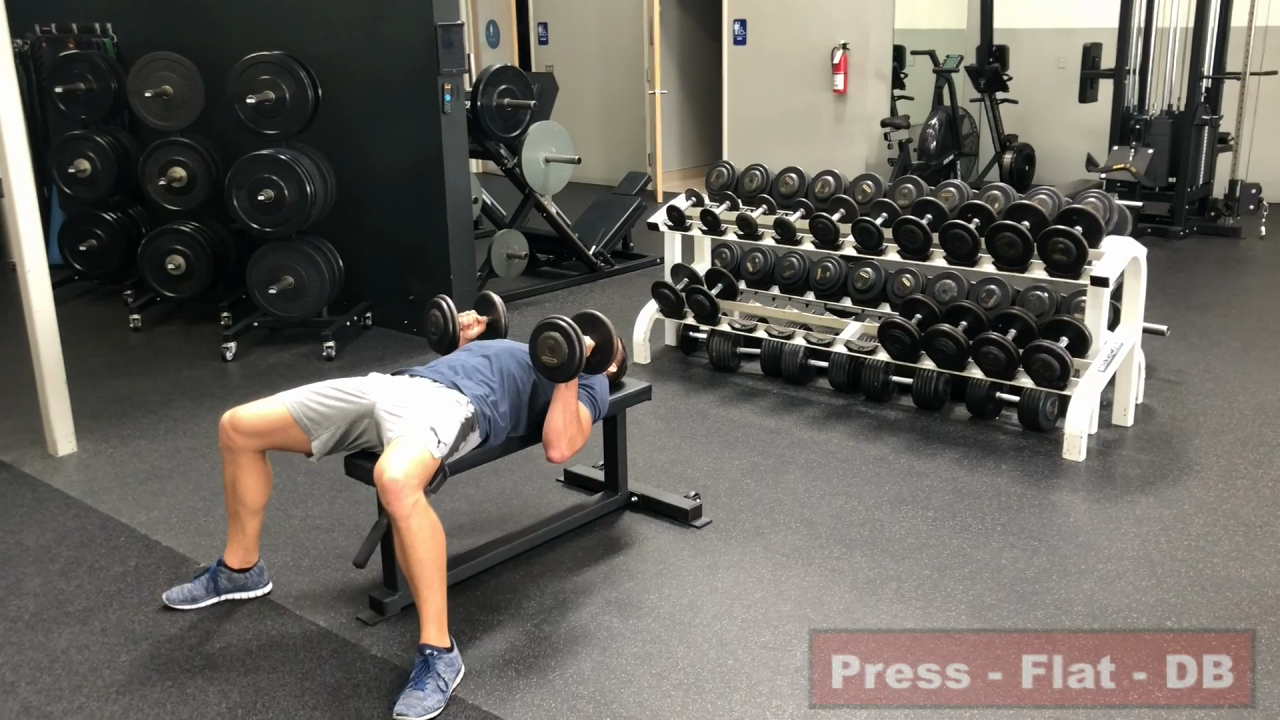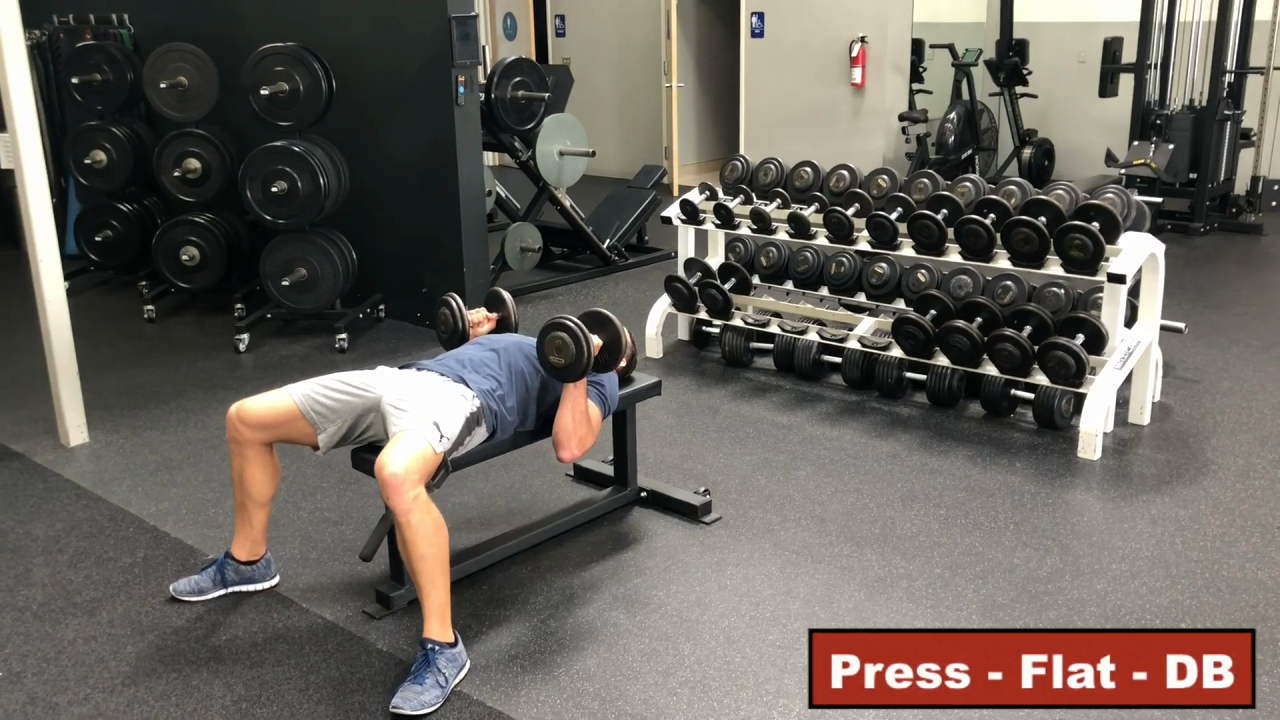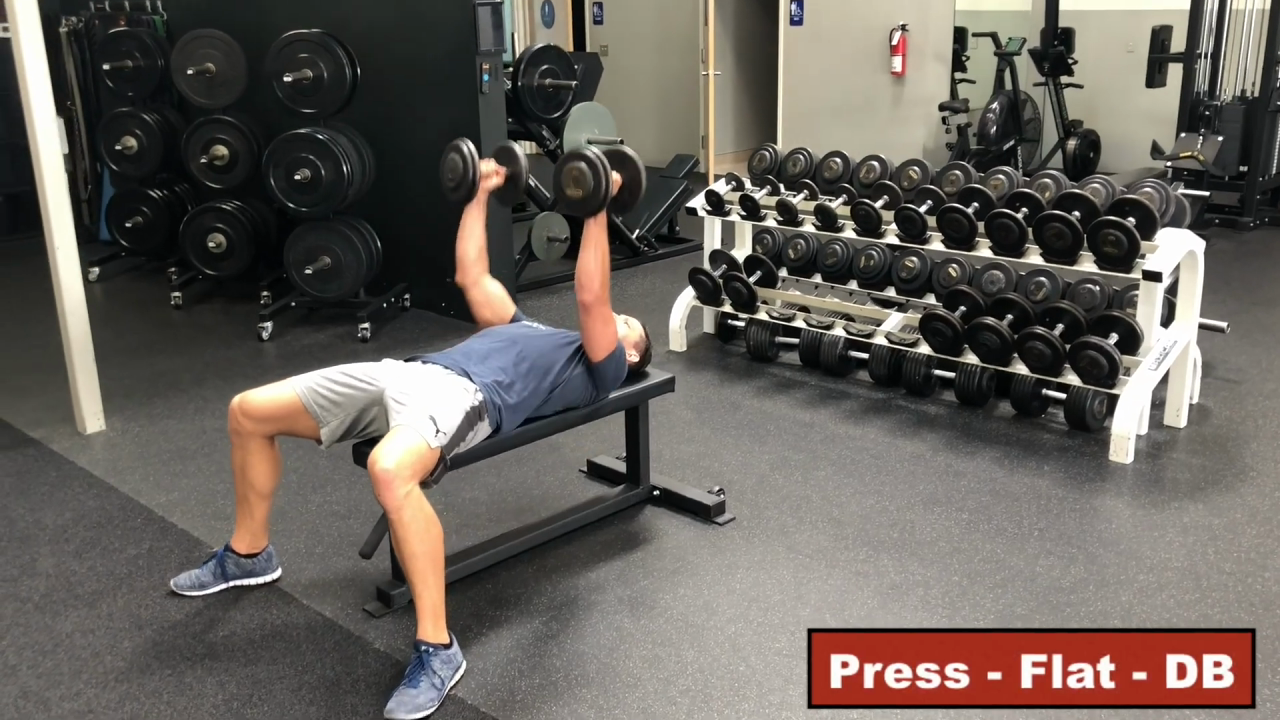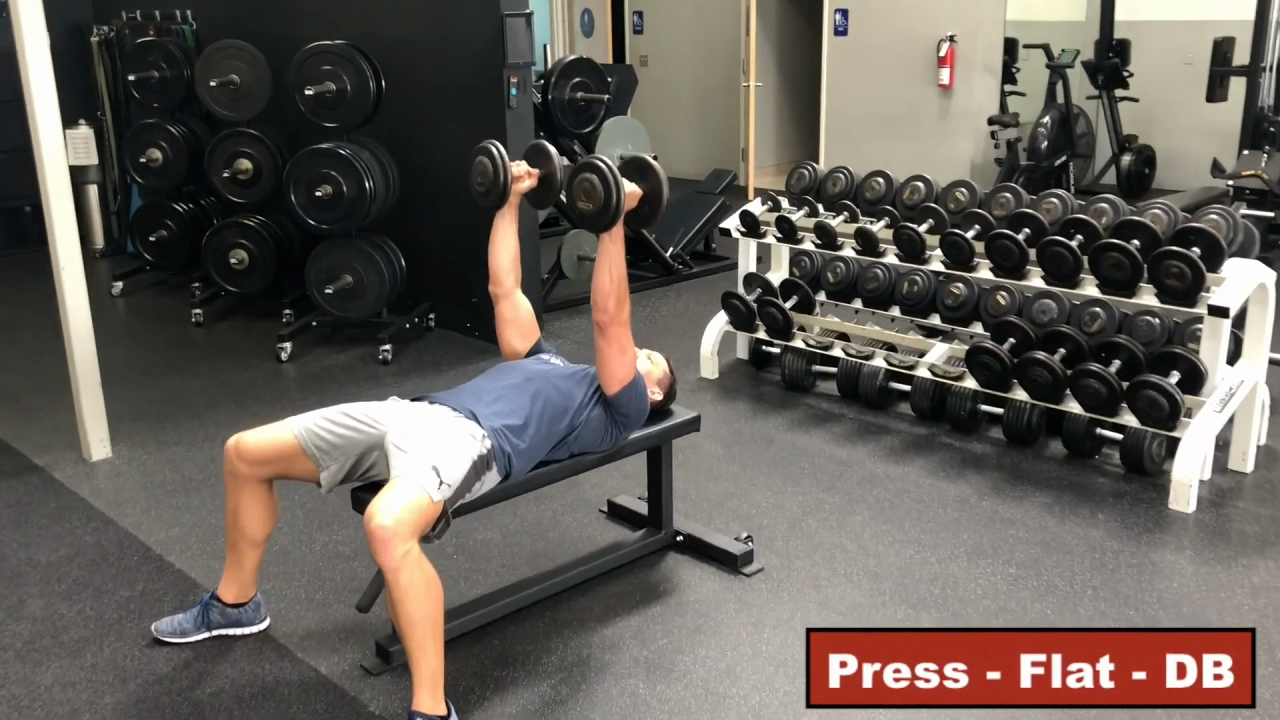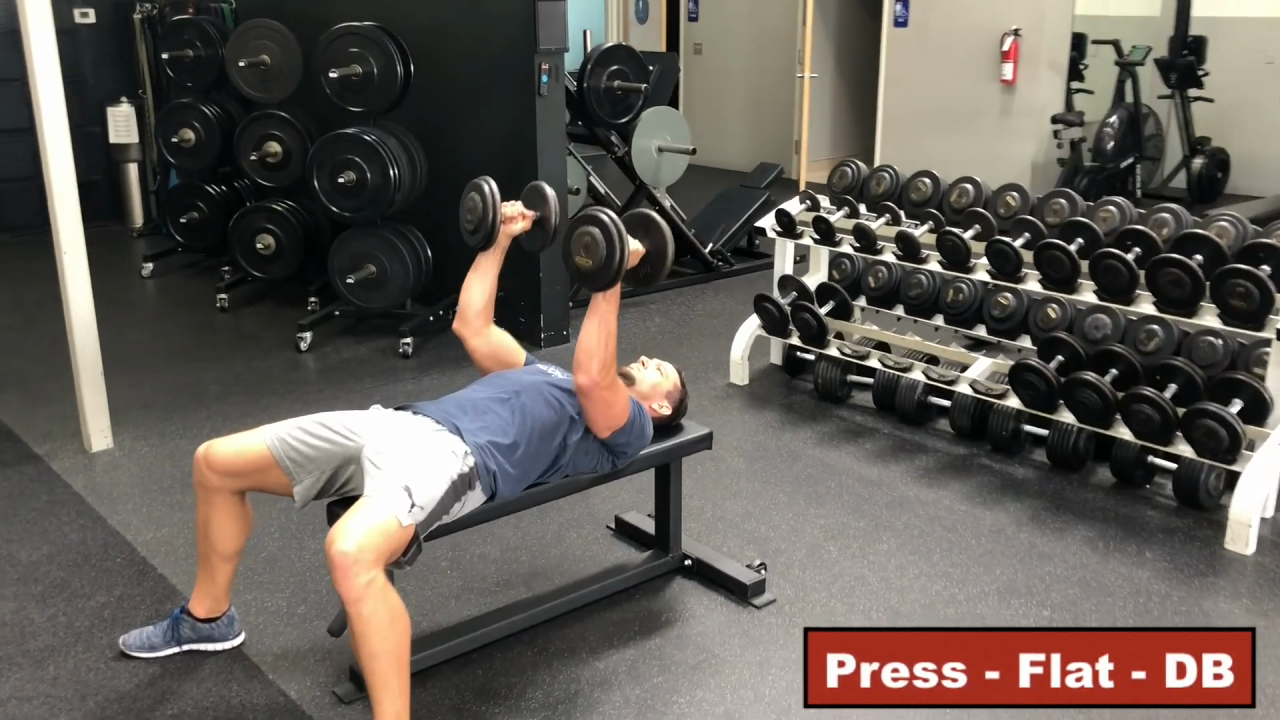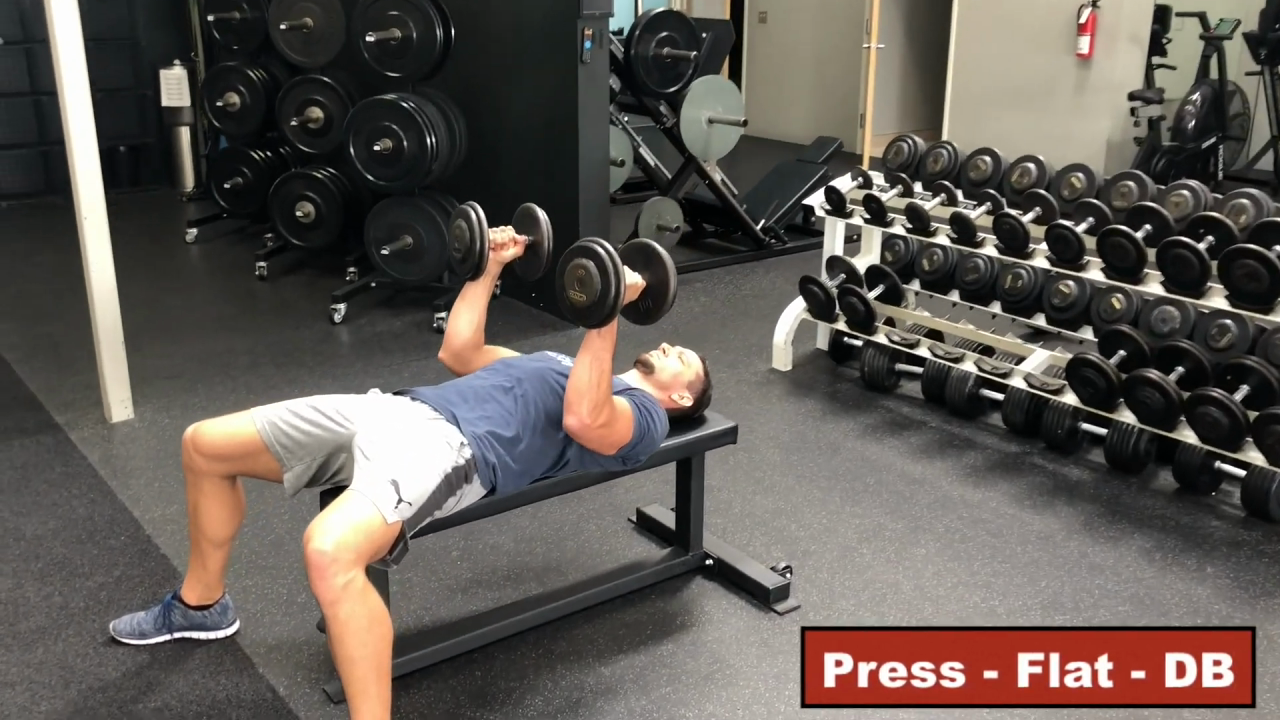
dt=0.7s
person 1, frame 1
left shoulder: (589, 381)
right shoulder: (528, 350)
left elbow: (558, 448)
right wrist: (462, 340)
left hip: (452, 403)
right hip: (391, 383)
left knee: (397, 482)
right knee: (237, 427)
left ankle: (439, 653)
right ankle: (240, 569)
person 1, frame 2
left shoulder: (597, 377)
left elbow: (568, 448)
right wrist: (471, 337)
left hip: (460, 398)
left knee: (399, 477)
right knee: (245, 419)
left ankle: (441, 646)
right ankle: (248, 561)
person 1, frame 3
left shoulder: (600, 367)
right shoulder: (530, 328)
left elbow: (591, 299)
right elbow: (470, 276)
right wrist: (480, 195)
left hip: (464, 396)
right hip: (408, 372)
left knee: (390, 471)
right knee: (248, 412)
left ankle: (436, 649)
right ankle: (248, 555)
person 1, frame 4
left shoulder: (621, 408)
right shoulder: (549, 365)
left elbow: (609, 318)
right elbow: (505, 289)
left wrist: (613, 224)
right wrist: (511, 200)
left hip: (473, 438)
right hip: (412, 412)
left knee: (389, 528)
right knee: (244, 453)
right ankle: (236, 602)
person 1, frame 5
left shoulder: (627, 427)
right shoulder: (550, 374)
left elbow: (592, 379)
right elbow: (471, 326)
left wrist: (610, 280)
right wrist: (500, 240)
left hip: (455, 456)
right hip: (395, 423)
left knee: (352, 555)
right knee: (214, 462)
right ankle: (208, 617)
person 1, frame 6
left shoulder: (644, 418)
right shoulder: (563, 366)
left elbow: (582, 420)
right elbow: (458, 350)
left wrist: (607, 315)
right wrist: (491, 267)
left hip: (453, 446)
right hip: (395, 409)
left knee: (330, 553)
right knee: (203, 445)
right ankle: (201, 603)
